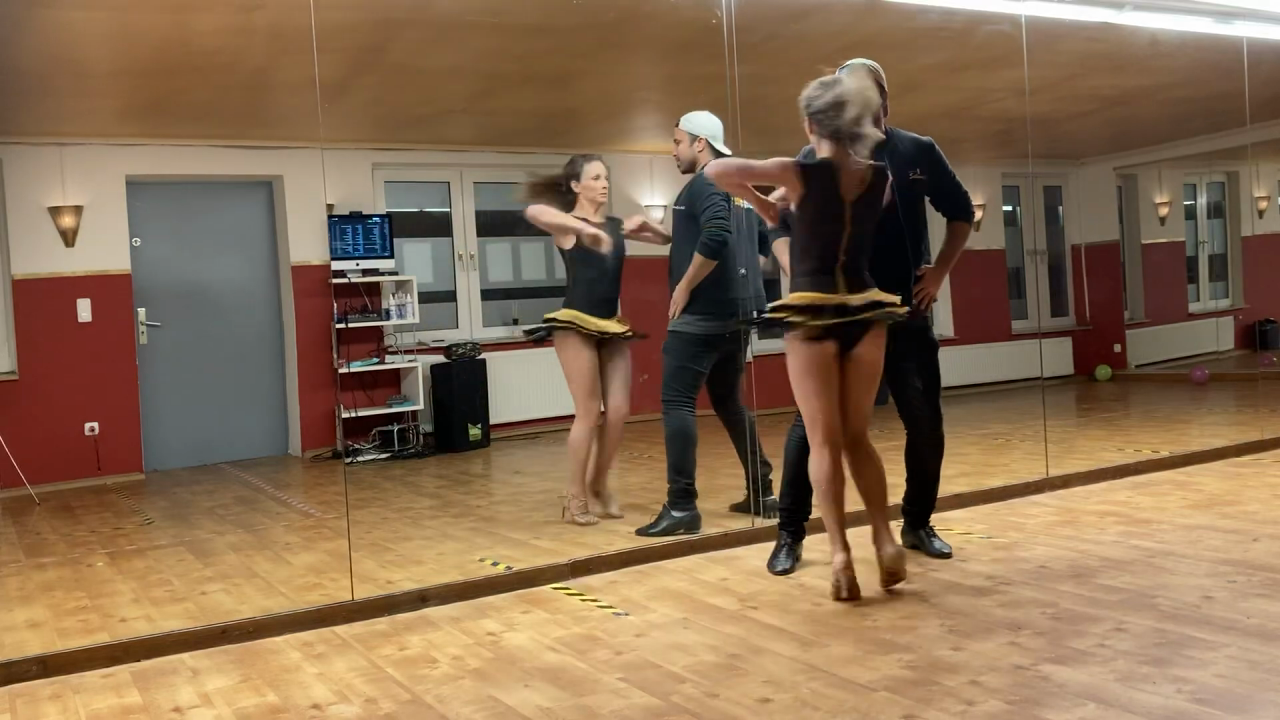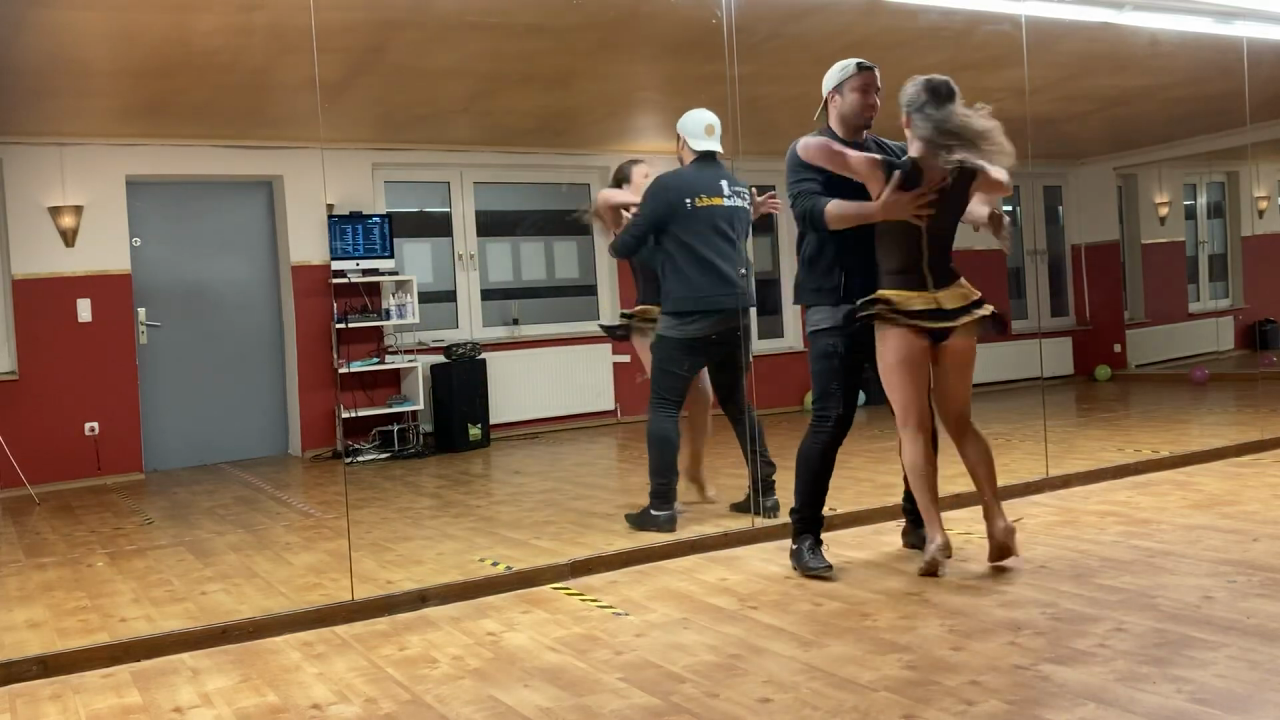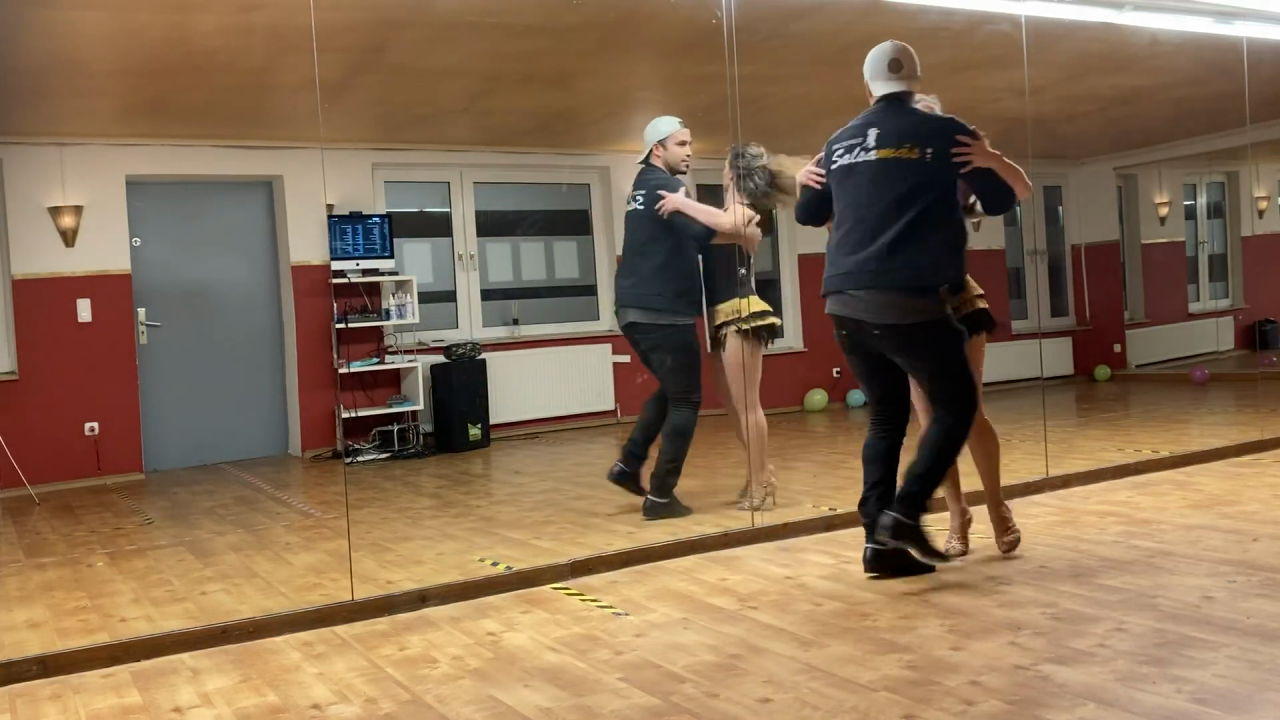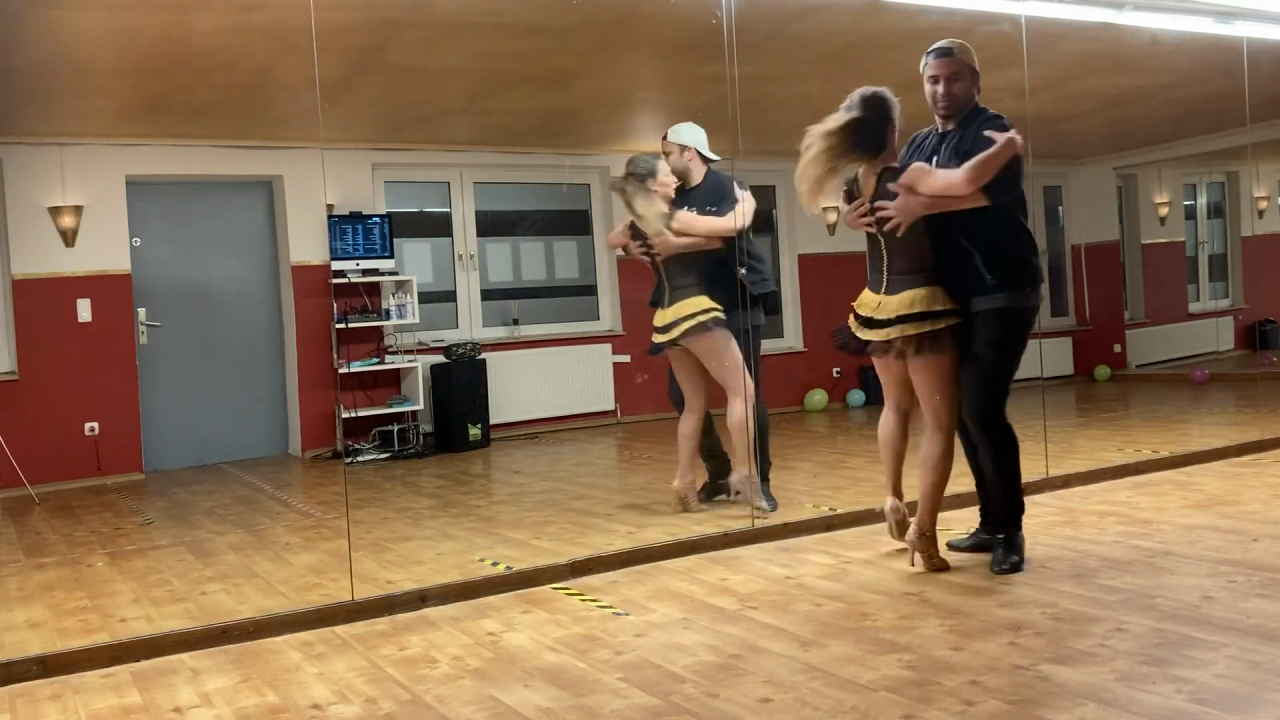
dt=0.5s
person 1, frame 1
left shoulder: (918, 152)
right shoulder: (813, 159)
left elbow: (961, 212)
right elbow: (782, 228)
left wrist: (940, 271)
left hip: (904, 314)
left knee: (925, 423)
right knee: (812, 422)
left ankle: (917, 524)
right ankle: (790, 533)
person 1, frame 2
left shoulder: (896, 154)
right shoulder: (809, 152)
left elbow: (931, 195)
right elbow: (814, 210)
left wrist: (979, 206)
right wrist: (879, 211)
right hip: (836, 309)
right knee: (832, 419)
left ankle: (918, 524)
right ankle: (804, 537)
person 1, frame 3
left shoulder: (839, 143)
right shoulder: (947, 133)
left elbow: (806, 214)
right elbow: (1001, 200)
right wrist: (958, 202)
left hip: (846, 301)
right hip: (908, 299)
left knee: (887, 418)
right knee: (955, 407)
left ankle: (883, 536)
right ankle: (901, 515)
person 1, frame 4
left shoulder: (991, 130)
right shoulder: (921, 144)
left elbow: (1002, 183)
right elbow: (883, 193)
left wrist: (923, 204)
right wrist: (864, 210)
left hip: (1003, 296)
right hip: (954, 300)
left knee: (977, 410)
right knee: (964, 413)
left ankle: (1007, 532)
right ankle: (995, 520)
person 2, frame 1
left shoulder: (798, 172)
right shoulder: (876, 175)
left elbow: (717, 171)
left wrist: (762, 203)
left hip: (810, 316)
right hip: (863, 314)
left knee: (825, 443)
right knee: (857, 436)
left ankle: (840, 557)
right ankle: (885, 541)
person 2, frame 2
left shoulder: (887, 171)
right shoulder: (965, 174)
left elbow: (817, 150)
right elbow: (1002, 182)
left wrist: (822, 145)
left hip: (900, 310)
right hip: (956, 304)
left knee: (914, 428)
right knee: (960, 422)
left ankle: (936, 531)
right ankle: (997, 521)
person 2, frame 3
left shoulder: (958, 176)
left elbow: (1023, 189)
left wrist: (992, 159)
left hip: (955, 304)
left knee: (969, 412)
right knee: (931, 420)
left ankle: (998, 509)
right ankle: (957, 515)
person 2, frame 4
left shoulder: (855, 182)
right shoulder: (908, 175)
left elbow: (819, 203)
right elbow: (966, 183)
right wrist: (1004, 147)
left hip: (873, 308)
right hip: (919, 310)
left knee: (897, 406)
right knee: (942, 423)
left ankle: (894, 503)
right ankle: (924, 536)
person 3, frame 1
left shoulder: (705, 182)
left elbow: (715, 238)
right elbow: (765, 240)
left wrist: (684, 287)
left hip: (700, 314)
right hip: (734, 313)
left knee: (677, 402)
right knee: (729, 404)
left ankle: (681, 506)
right ankle: (762, 492)
person 3, frame 2
left shoulder: (668, 186)
right shoulder: (738, 188)
left elbow: (625, 247)
left wrist: (620, 239)
left hip: (687, 316)
right hip: (734, 313)
left knee: (664, 407)
right knee: (736, 403)
left ankle: (661, 506)
right ankle: (763, 493)
person 3, frame 3
left shoulder: (646, 187)
right shoulder: (664, 186)
left elbow: (683, 235)
right elbow: (700, 228)
left wrist: (729, 227)
right wrist: (746, 234)
left hip: (635, 312)
right hip: (662, 313)
left knee: (671, 391)
right knee: (685, 400)
left ankle: (628, 465)
right ankle: (660, 494)
person 3, frame 4
left shoulder: (727, 187)
right shoulder: (676, 199)
left elbow: (733, 226)
left wrist: (678, 233)
right wrist: (638, 243)
left hip: (738, 309)
left knee: (747, 397)
right knee: (682, 393)
left ankle: (763, 482)
right ankle: (719, 473)
person 4, frame 1
left shoulder: (618, 225)
right shoulder: (564, 225)
left elbow: (664, 237)
right elbow: (534, 211)
left wrist: (646, 226)
right wrist: (579, 226)
left hip: (611, 329)
right hip: (574, 327)
left knee: (618, 412)
right knee: (588, 413)
left ankle: (594, 488)
right ankle: (576, 497)
person 4, frame 2
right shoulder: (621, 222)
right elbow: (603, 200)
right wrist: (635, 200)
right hip: (648, 322)
left knee: (704, 397)
right knee: (682, 400)
left ankle: (695, 469)
person 4, frame 3
left shoulder: (742, 211)
right shoulder: (733, 211)
left elbow: (732, 222)
left wrist: (685, 202)
left hip: (738, 314)
right hip: (725, 315)
left knee: (746, 403)
right knee: (736, 401)
left ankle: (759, 482)
right ankle: (762, 471)
person 4, frame 4
left shoulder: (640, 226)
right shoulder: (674, 222)
left elbow: (615, 240)
left hip: (670, 322)
right hip: (694, 314)
left knee: (694, 404)
right knee: (741, 393)
left ankle: (683, 483)
right ankle: (743, 476)
